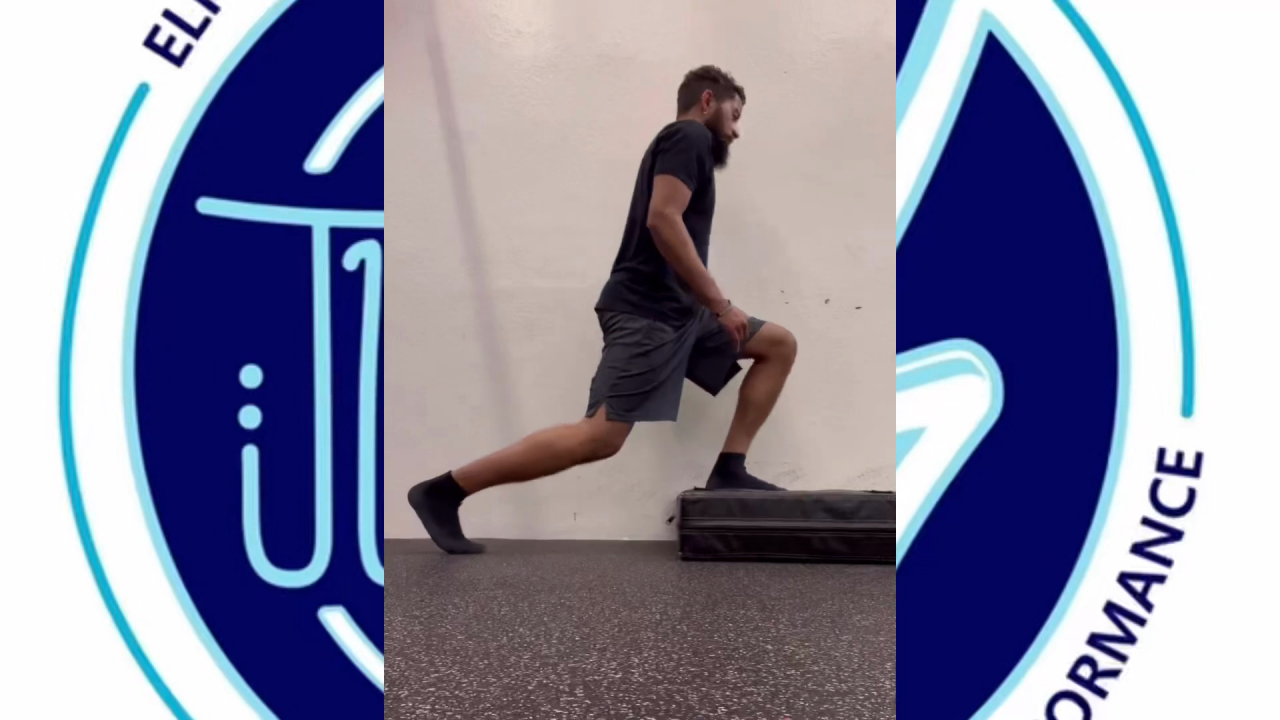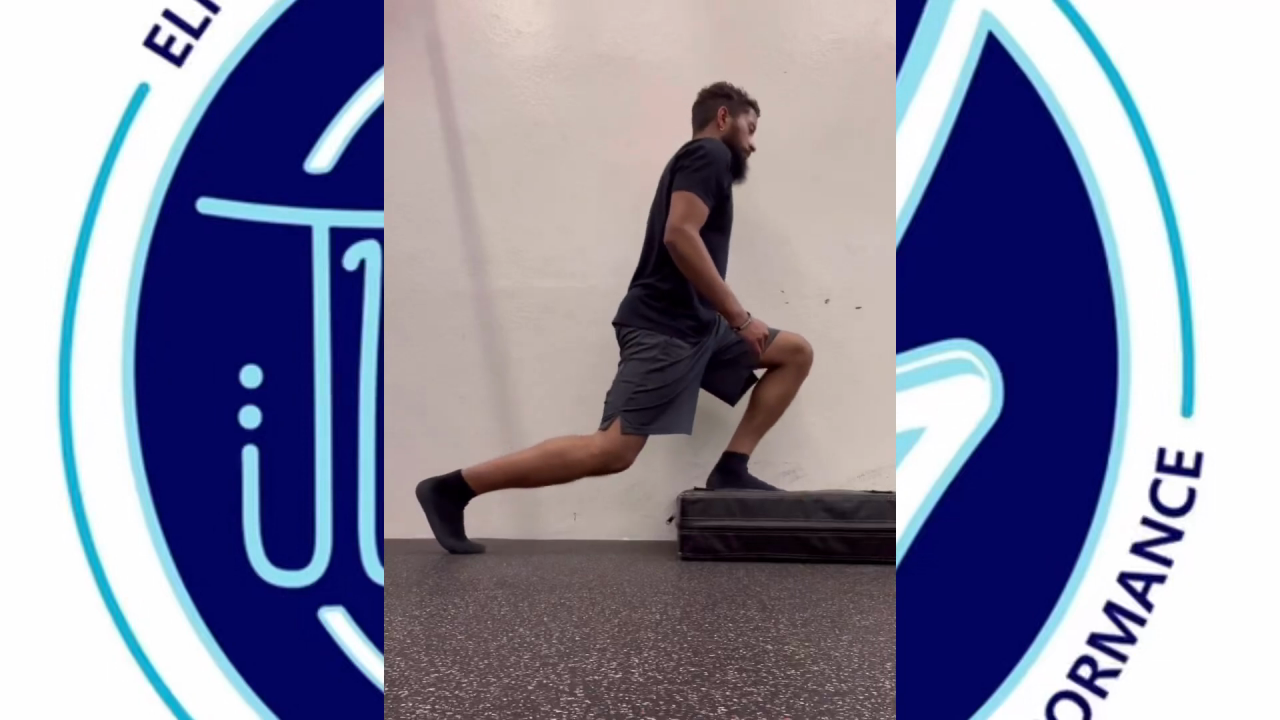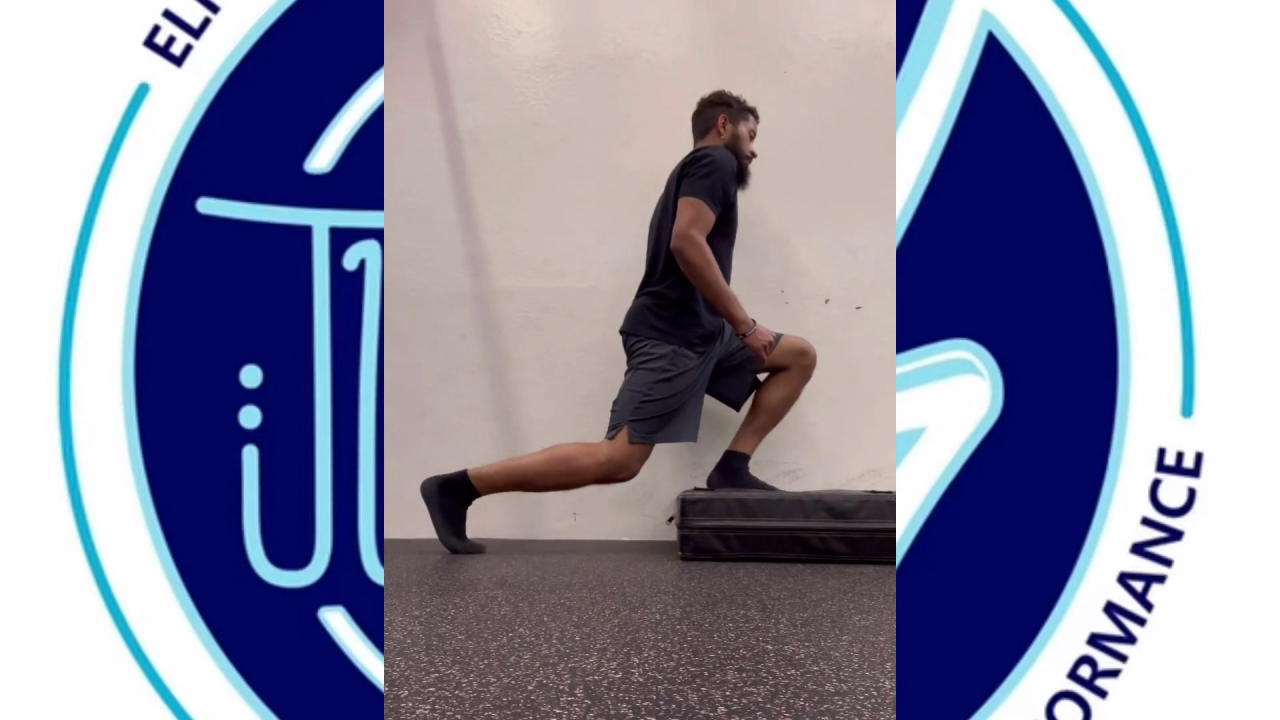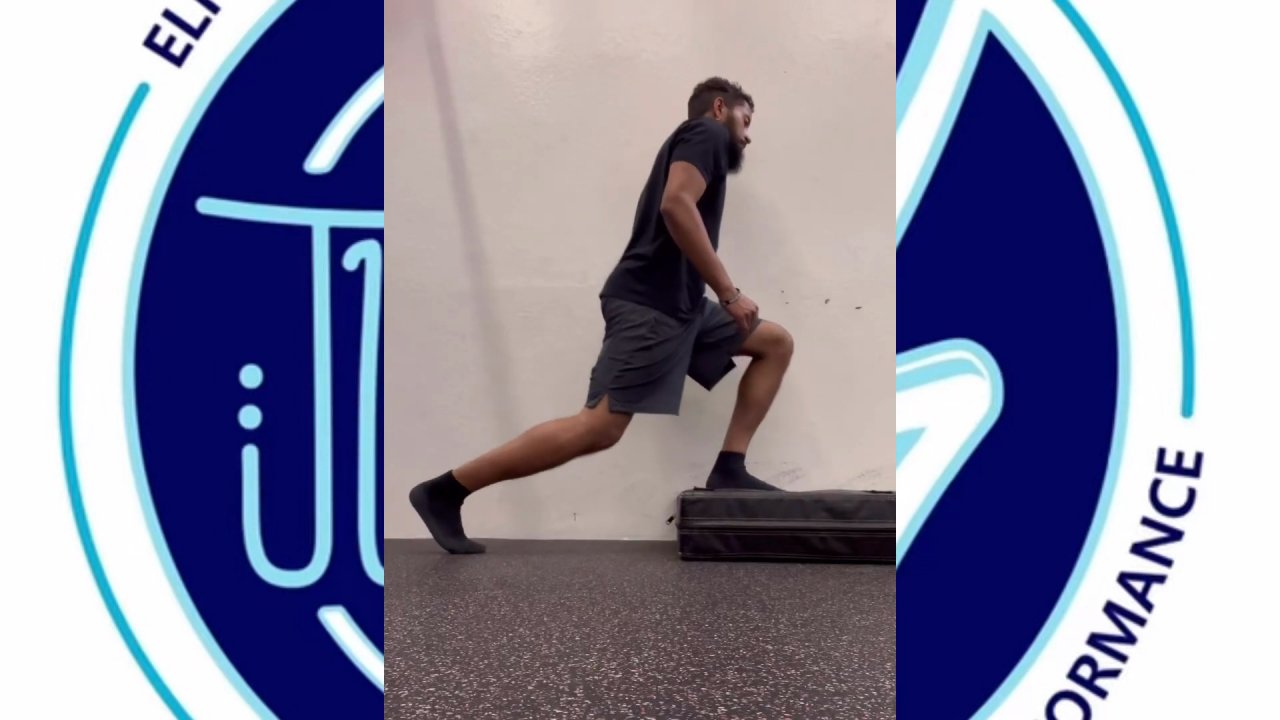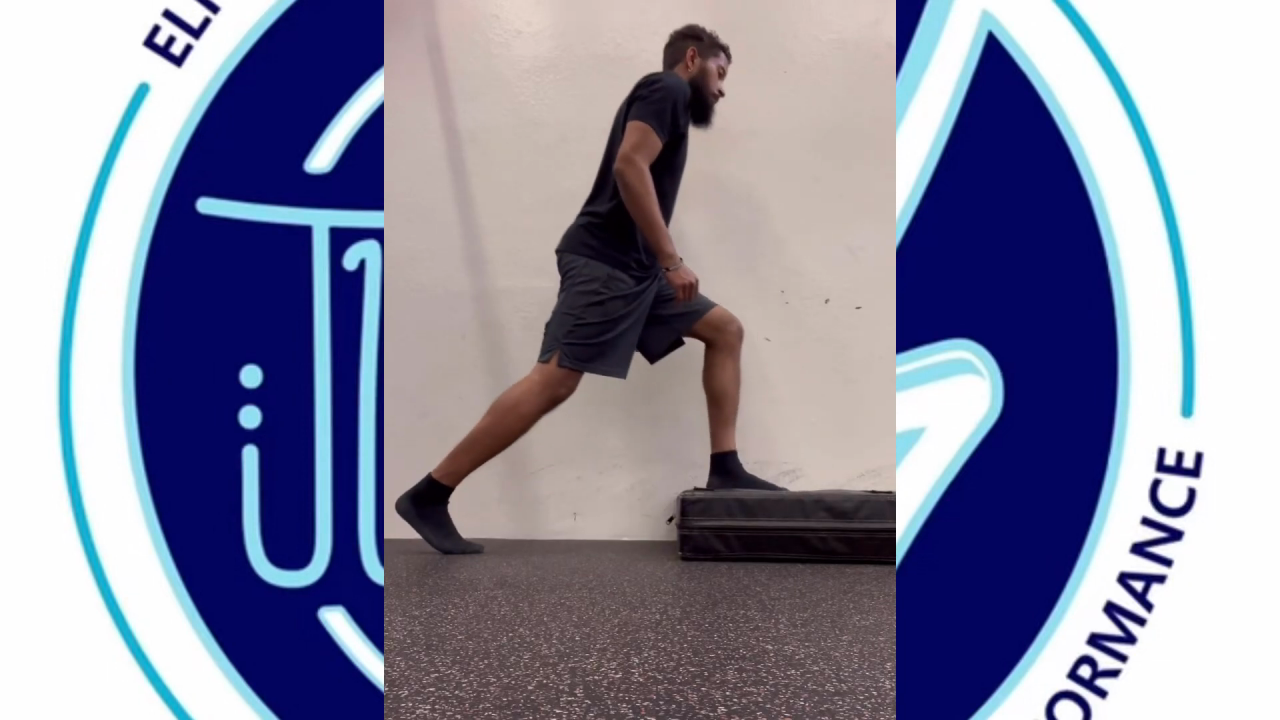
dt=0.4s
person 1, frame 1
left shoulder: (683, 145)
right shoulder: (689, 136)
right elbow: (662, 220)
right wrist: (720, 303)
left hip: (675, 310)
right hip: (648, 311)
left knee: (779, 344)
right knee: (600, 437)
left ankle: (729, 470)
right ankle: (442, 491)
person 1, frame 2
left shoulder: (700, 162)
right shoulder: (708, 154)
right elbow: (680, 236)
right wrist: (739, 316)
left hip: (693, 323)
right hip: (665, 327)
left knee: (796, 352)
right knee: (612, 451)
left ankle: (732, 469)
right ankle: (451, 489)
person 1, frame 3
left shoulder: (697, 171)
right shoulder: (715, 162)
right elbow: (687, 242)
right wrist: (745, 324)
left hip: (698, 332)
right hip: (672, 336)
left knee: (800, 356)
right knee: (618, 460)
left ankle: (733, 468)
right ankle: (456, 487)
person 1, frame 4
left shoulder: (694, 144)
right shoulder: (707, 132)
right elbow: (677, 206)
right wrist: (729, 291)
left hip: (681, 303)
right hip: (650, 302)
left knee: (777, 342)
right knee: (598, 428)
left ankle: (729, 469)
right ankle: (444, 491)
person 1, frame 5
left shoulder: (667, 100)
right shoulder: (667, 87)
right elbow: (629, 166)
right wrist: (672, 259)
left hip: (635, 266)
right hip: (605, 260)
left knee: (726, 330)
right knee: (554, 380)
left ankle: (725, 469)
right ankle: (428, 495)
